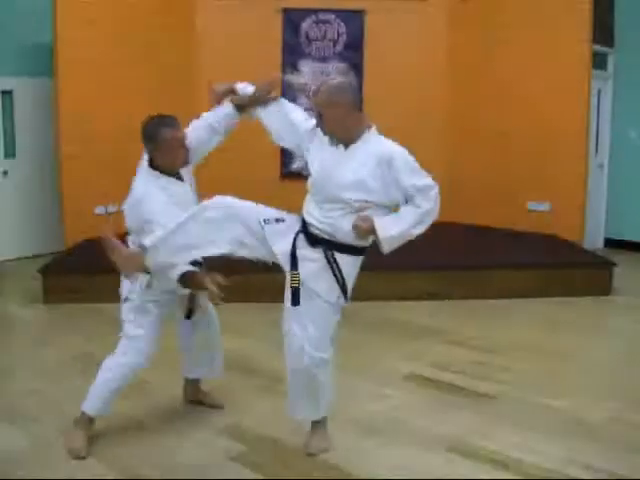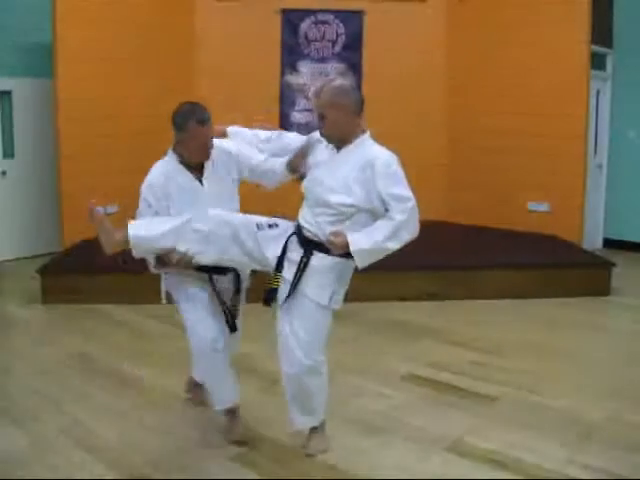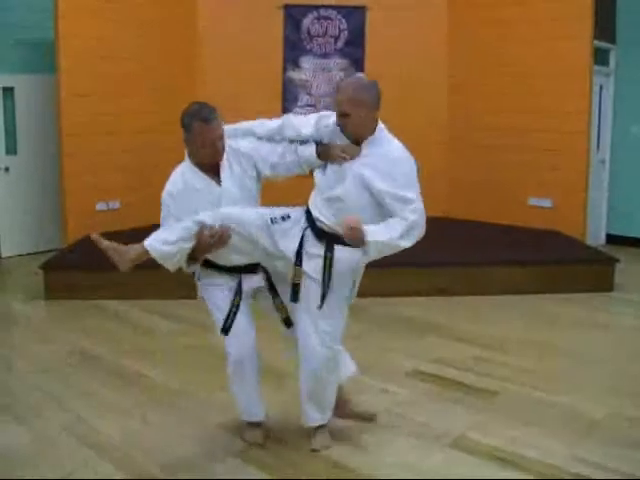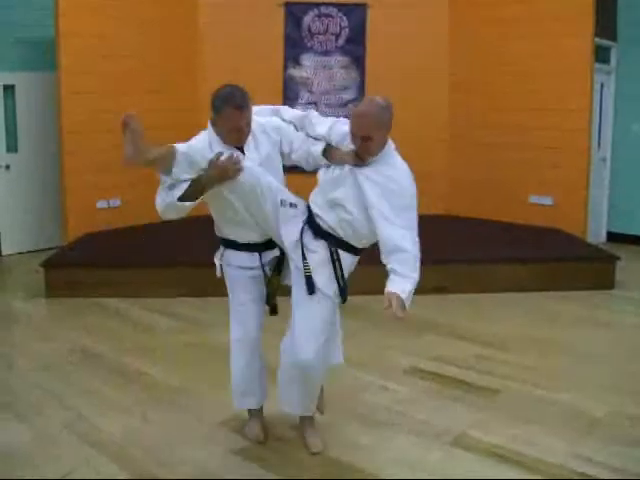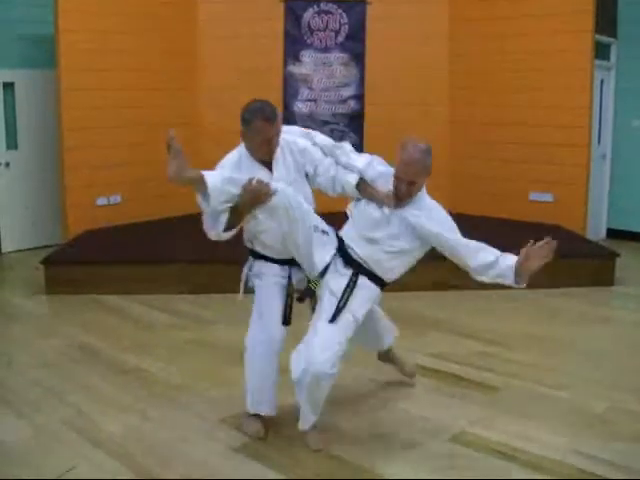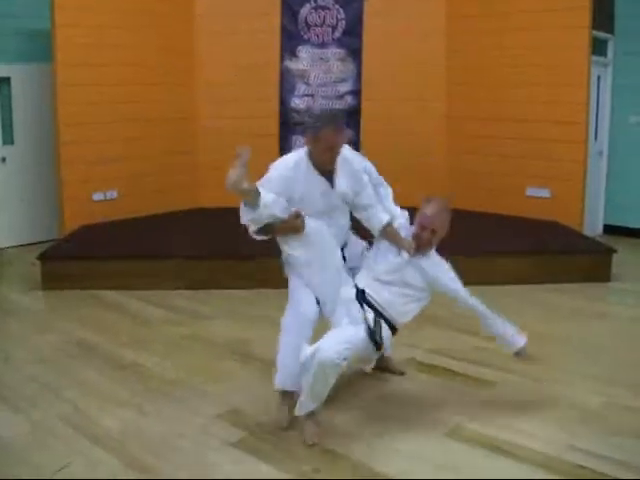
dt=0.3s
person 1, frame 1
left shoulder: (178, 157)
right shoulder: (150, 200)
left elbow: (210, 126)
left wrist: (248, 100)
right wrist: (197, 281)
left hip: (180, 268)
right hip: (150, 279)
left knee: (204, 325)
right knee: (134, 352)
left ankle: (193, 387)
right ankle: (84, 420)
person 1, frame 2
left shoulder: (227, 153)
right shoulder: (158, 181)
left elbow: (269, 171)
right wrist: (168, 259)
left hip: (230, 268)
right hip: (189, 275)
left knee: (226, 336)
right knee: (208, 339)
left ankle: (197, 384)
right ankle: (229, 410)
person 1, frame 3
left shoulder: (243, 152)
right shoulder: (178, 189)
left elbow: (292, 154)
left wrist: (338, 152)
right wrist: (199, 247)
left hip: (266, 268)
right hip: (219, 278)
right knee: (241, 350)
right ankle: (253, 418)
person 1, frame 4
left shoulder: (269, 129)
right shoulder: (198, 150)
left elbow: (306, 149)
right elbow: (168, 204)
left wrist: (337, 156)
right wrist: (208, 180)
right hip: (241, 257)
right knee: (247, 333)
right ankle: (253, 411)
person 1, frame 5
left shoulder: (296, 146)
right shoulder: (230, 170)
left elbow: (335, 176)
right elbow: (216, 228)
left wrist: (377, 195)
right wrist: (247, 204)
right hip: (270, 266)
right knee: (266, 336)
left ankle: (386, 351)
right ankle: (257, 411)
person 1, frame 6
left shoulder: (350, 161)
right shoulder: (285, 172)
left elbow: (369, 207)
right elbow: (250, 216)
left wrist: (401, 241)
right wrist: (280, 228)
left hip: (344, 252)
right knee: (303, 312)
left ankle: (378, 355)
right ankle: (286, 392)
person 2, frame 1
left shoulder: (390, 156)
right shoulder: (318, 138)
left elbow: (428, 201)
right elbow: (285, 114)
left wrist: (383, 228)
right wrist: (241, 92)
left hip: (330, 264)
right hip: (294, 237)
left knee: (310, 351)
right knee: (223, 210)
left ankle: (317, 423)
right ankle: (143, 257)
person 2, frame 2
left shoulder: (380, 162)
right shoulder: (320, 146)
left elbow: (406, 220)
right elbow: (281, 143)
left wrist: (355, 242)
right wrist: (228, 133)
left hip: (322, 267)
right hip: (288, 242)
left knee: (302, 357)
right knee: (212, 224)
left ankle: (315, 425)
right ankle: (121, 238)
person 2, frame 3
left shoulder: (396, 160)
right shoulder: (332, 126)
left elbow: (412, 220)
right elbow: (284, 127)
left wrist: (366, 234)
left hip: (333, 259)
right hip: (297, 231)
left knee: (319, 346)
right knee: (222, 221)
left ankle: (318, 421)
right ankle: (135, 253)
person 2, frame 4
left shoulder: (397, 181)
right shoulder: (342, 132)
left elbow: (402, 243)
right elbow: (306, 120)
left wrist: (398, 289)
right wrist: (247, 114)
left hip: (328, 259)
right hip: (300, 226)
left knee: (308, 348)
right knee: (236, 170)
left ankle: (305, 416)
person 2, frame 5
left shoulder: (433, 219)
right shoulder: (374, 171)
left elbow: (473, 255)
right elbow: (339, 151)
left wrist: (518, 267)
left hip: (352, 288)
right hip: (327, 254)
left knee: (319, 364)
right knee: (280, 200)
left ankle: (310, 421)
person 2, frame 6
left shoulder: (438, 272)
right shoulder: (397, 226)
left elbow: (472, 305)
left wrist: (515, 341)
left hip: (368, 326)
right hip: (347, 299)
left knee: (328, 355)
left ankle: (308, 411)
